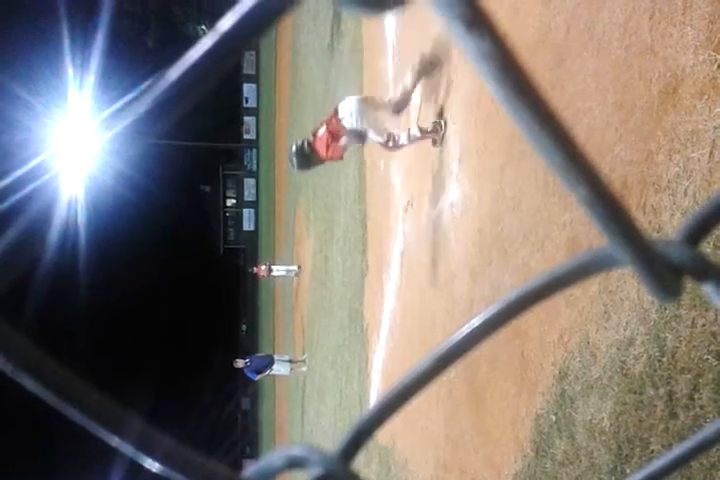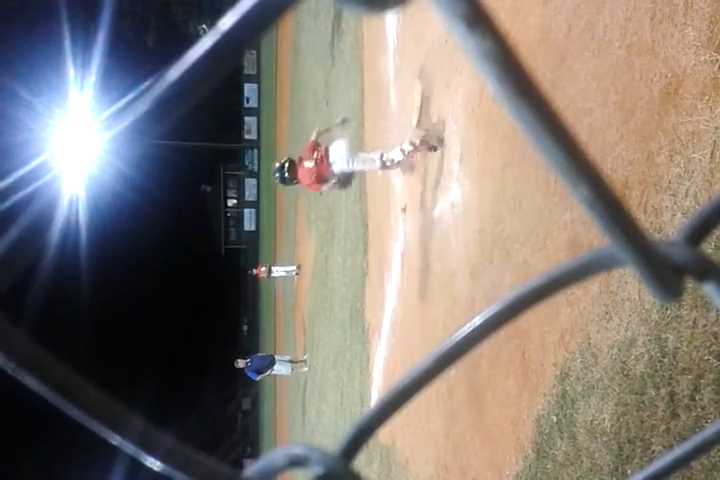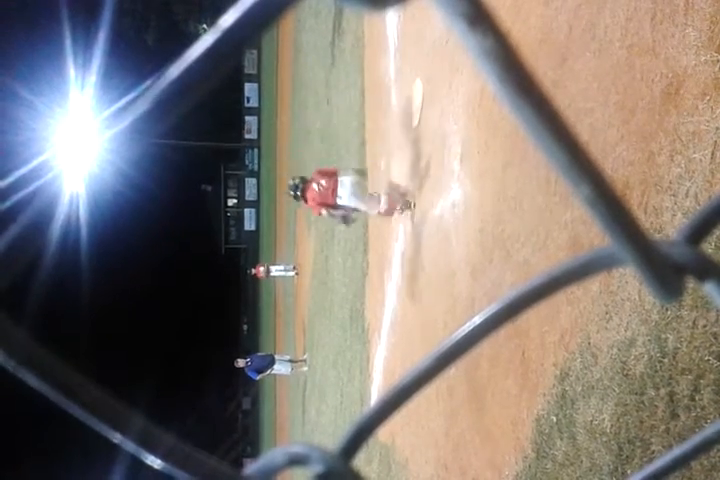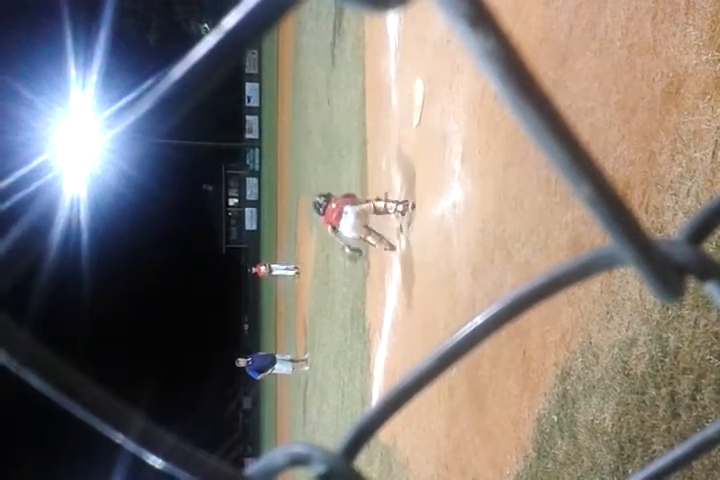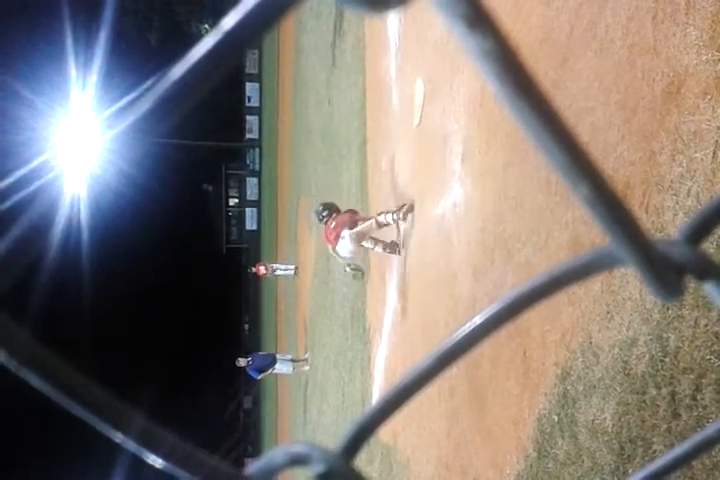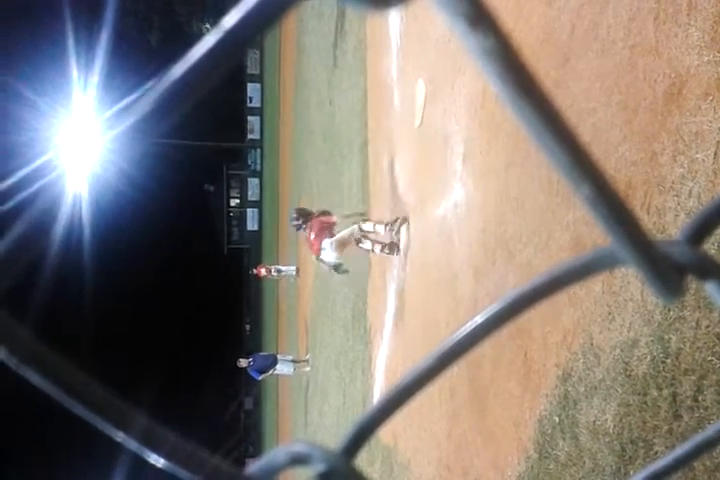
dt=0.2s
person 1, frame 1
left shoulder: (326, 152)
right shoulder: (319, 135)
left elbow: (344, 141)
left wrist: (357, 137)
left knee: (390, 143)
right knee: (397, 105)
left ankle: (431, 131)
right ankle: (422, 68)
person 1, frame 2
left shoulder: (305, 178)
right shoulder: (305, 155)
left elbow: (324, 187)
right elbow: (317, 133)
left wrist: (336, 182)
right wrist: (337, 125)
left hip: (344, 161)
right hip: (339, 148)
left knee: (385, 160)
left ankle: (419, 141)
person 1, frame 3
left shoulder: (311, 200)
right shoulder: (317, 174)
left elbow: (326, 212)
right elbow: (338, 172)
left wrist: (341, 216)
right wrist: (358, 172)
left hip: (346, 196)
right hip: (351, 180)
person 1, frame 4
left shoulder: (325, 218)
right shoulder: (345, 198)
left elbow: (331, 231)
right elbow: (363, 201)
left wrist: (345, 245)
left hip: (349, 230)
left knee: (364, 232)
right knee: (375, 205)
left ankle: (387, 245)
right ankle: (402, 207)
person 1, frame 5
left shoulder: (326, 230)
right shoulder: (347, 214)
left elbow: (332, 249)
right elbow: (363, 219)
left wrist: (346, 264)
right wrist: (379, 218)
left hip: (343, 251)
left knee: (363, 239)
right knee: (377, 220)
left ankle: (389, 248)
right ankle: (397, 215)
person 1, frame 6
left shoulder: (308, 236)
right shoulder: (319, 218)
left elbow: (315, 256)
right elbow: (336, 219)
left wrist: (330, 266)
left hip: (328, 258)
right hip: (331, 246)
left knee: (357, 240)
right knee: (359, 227)
left ankle: (386, 248)
right ankle: (389, 227)
